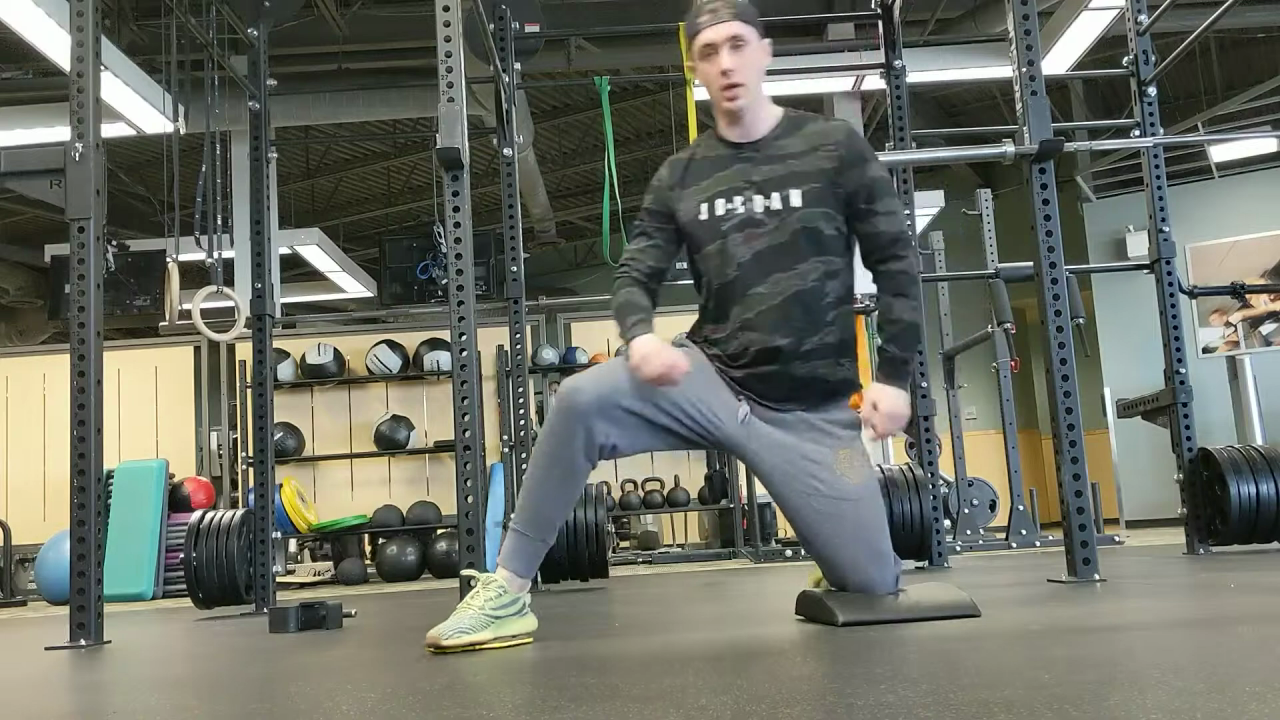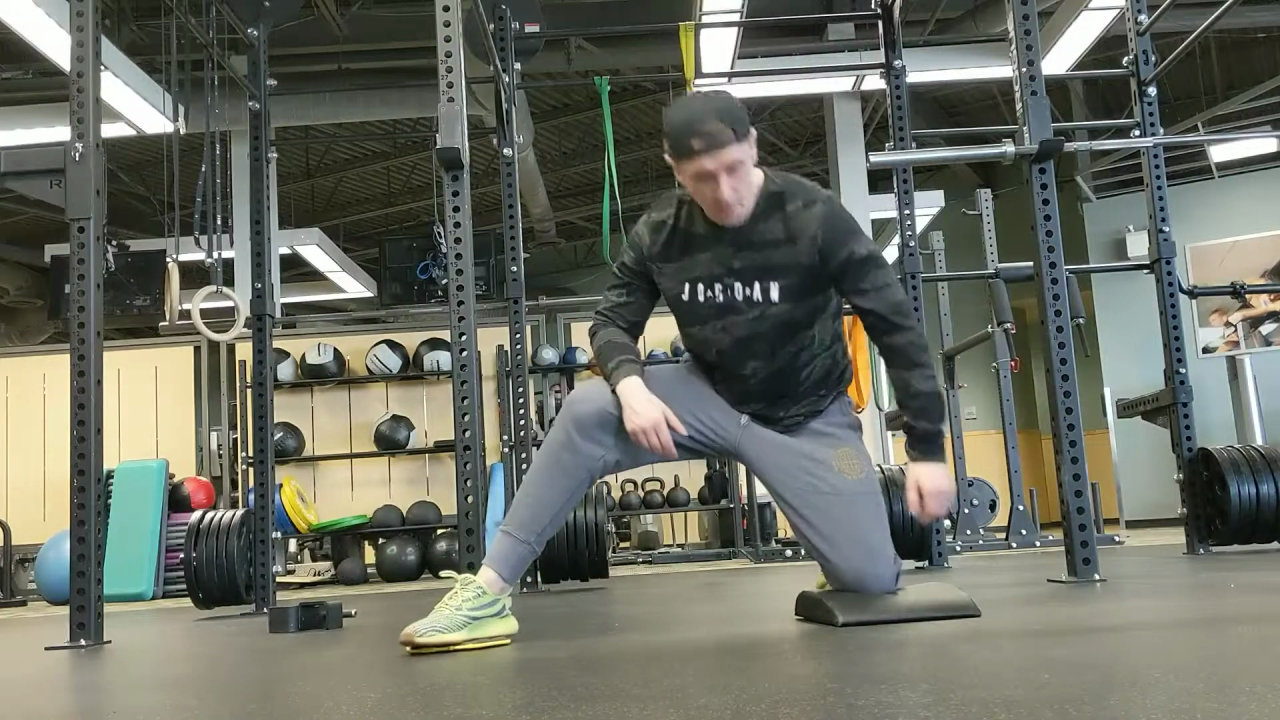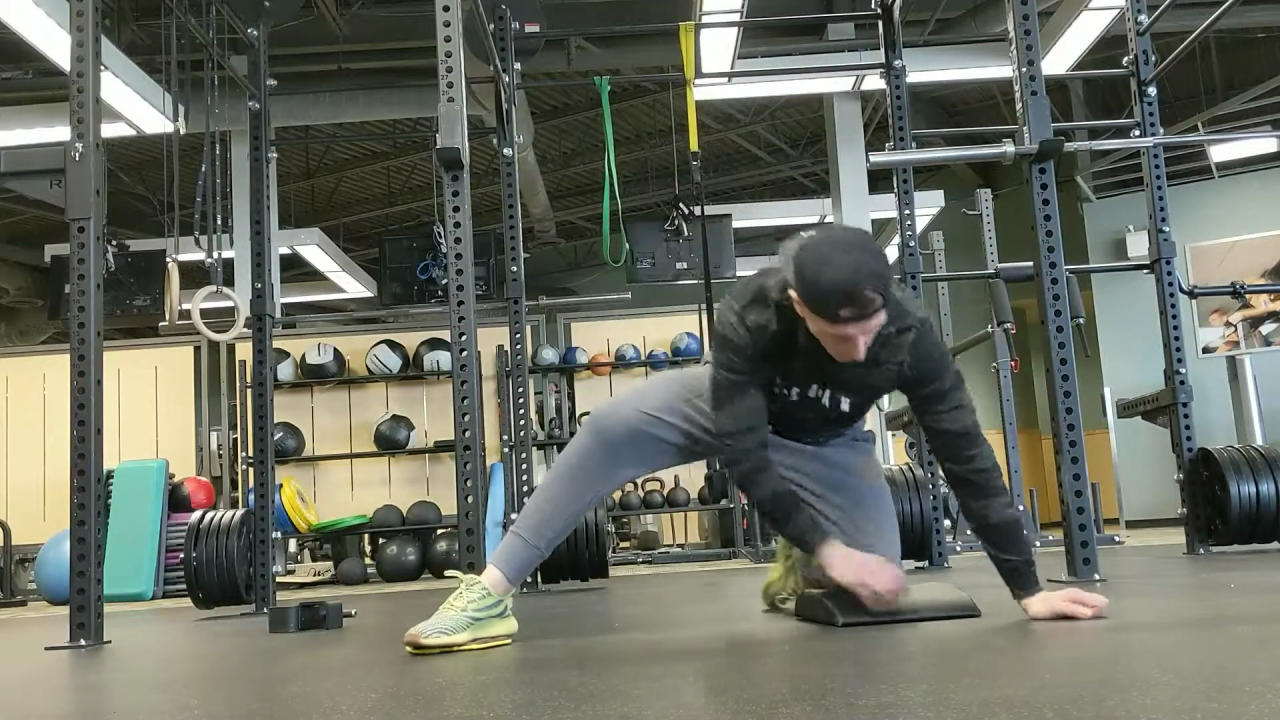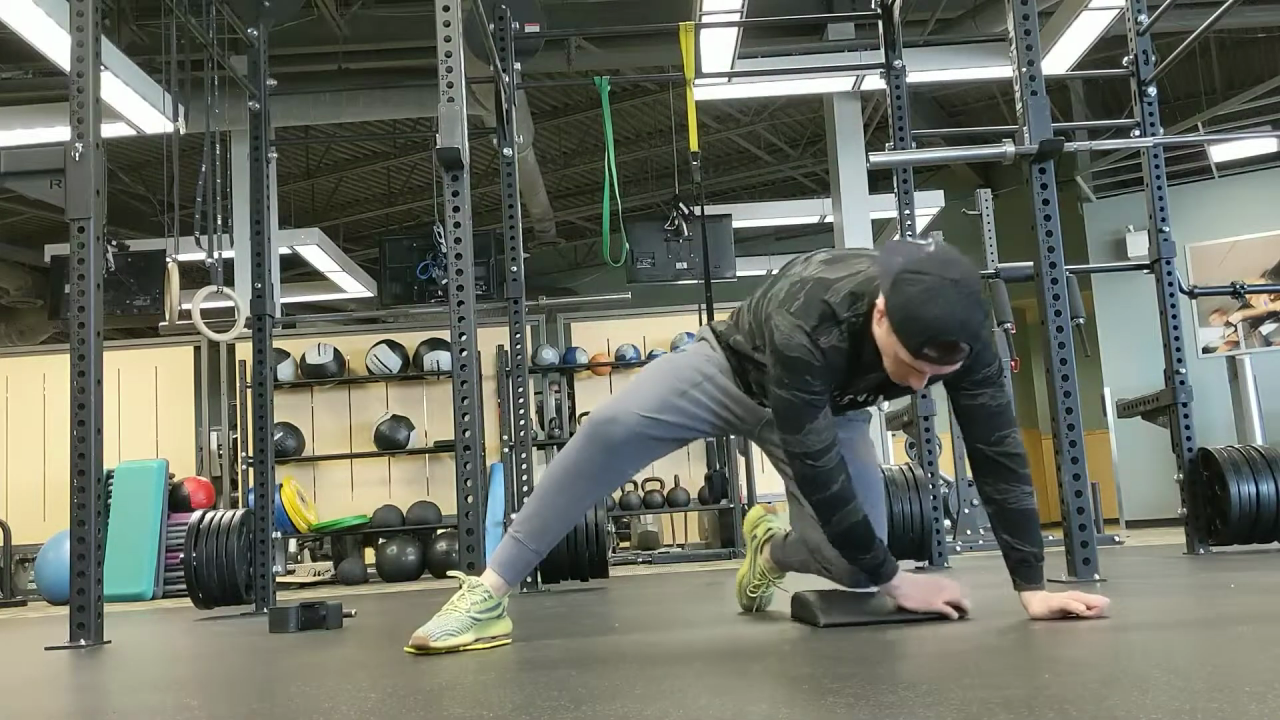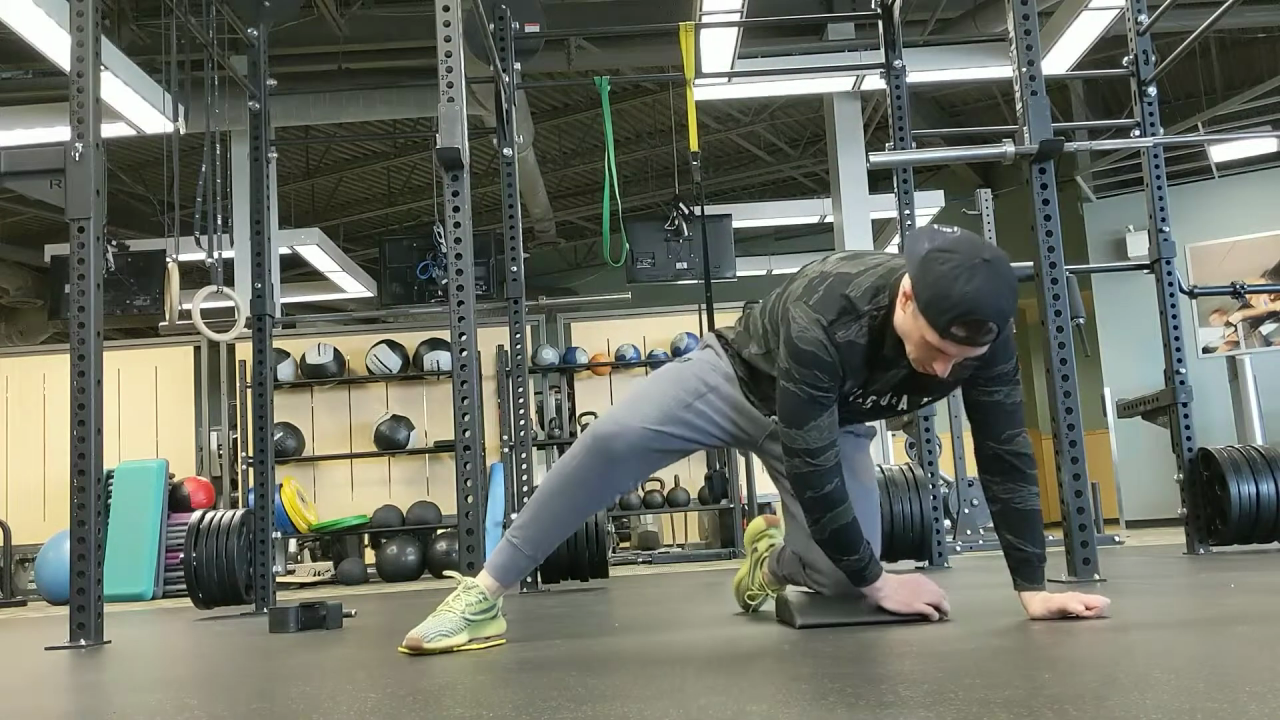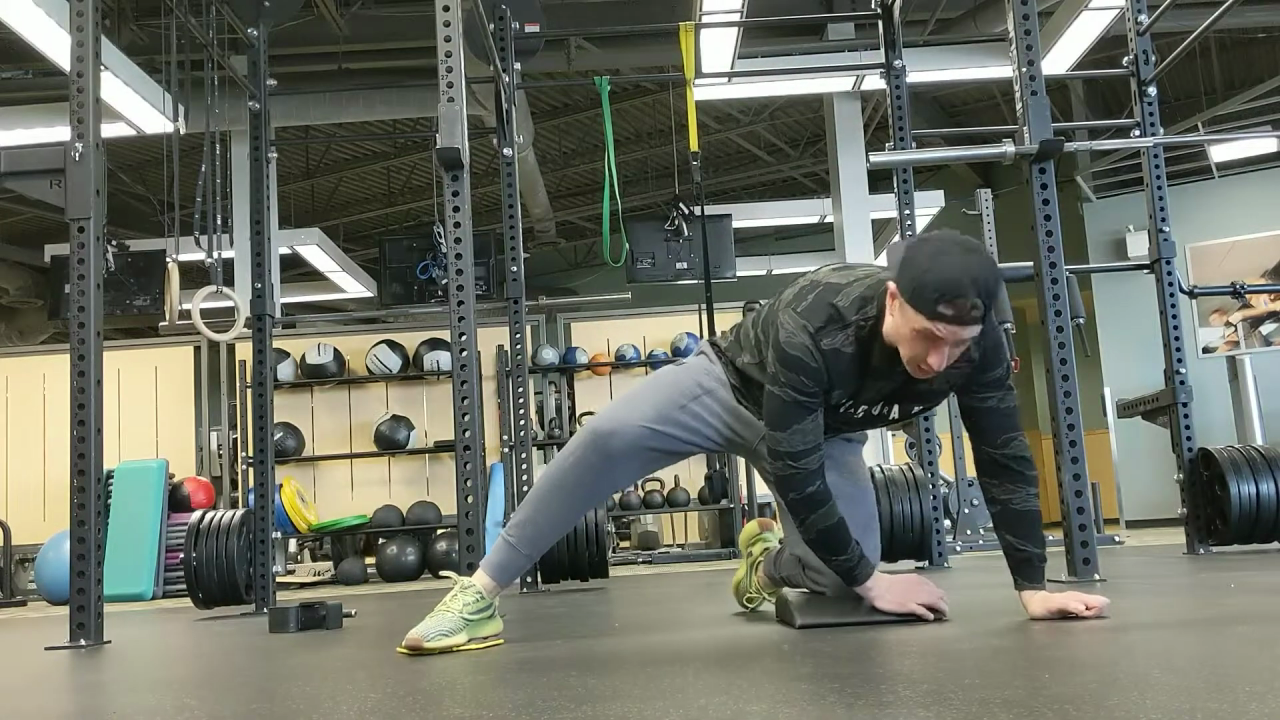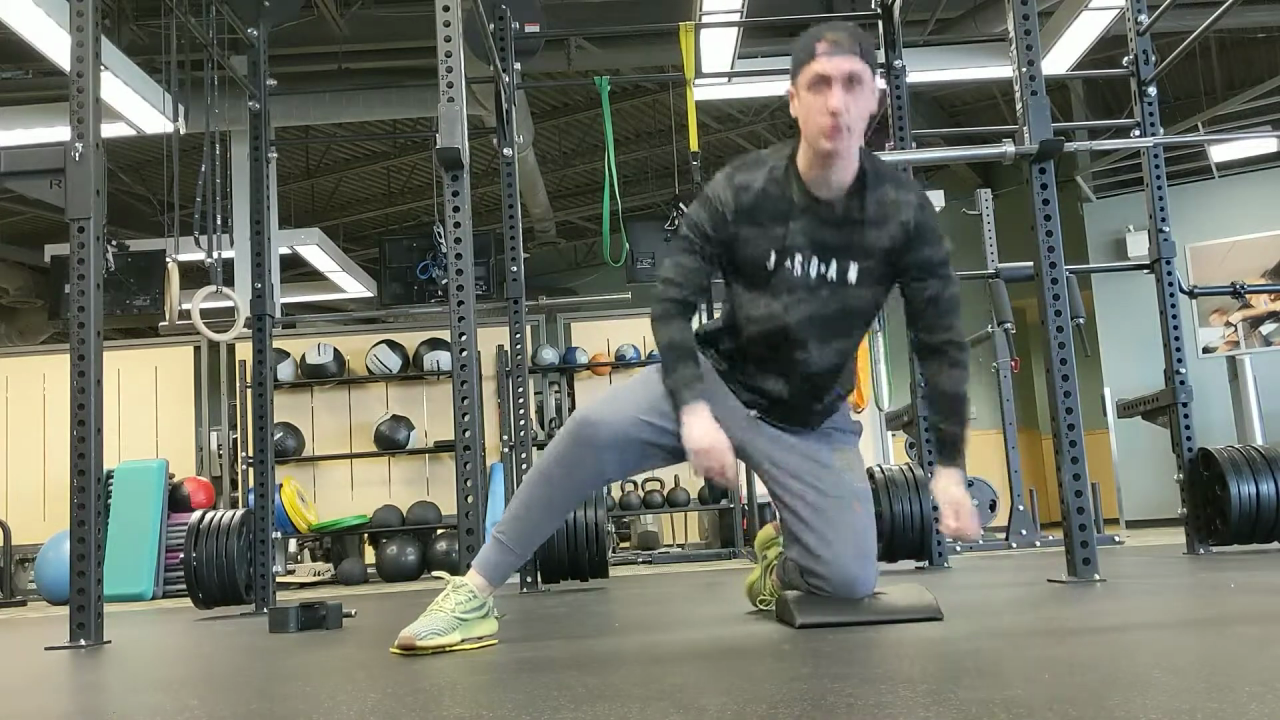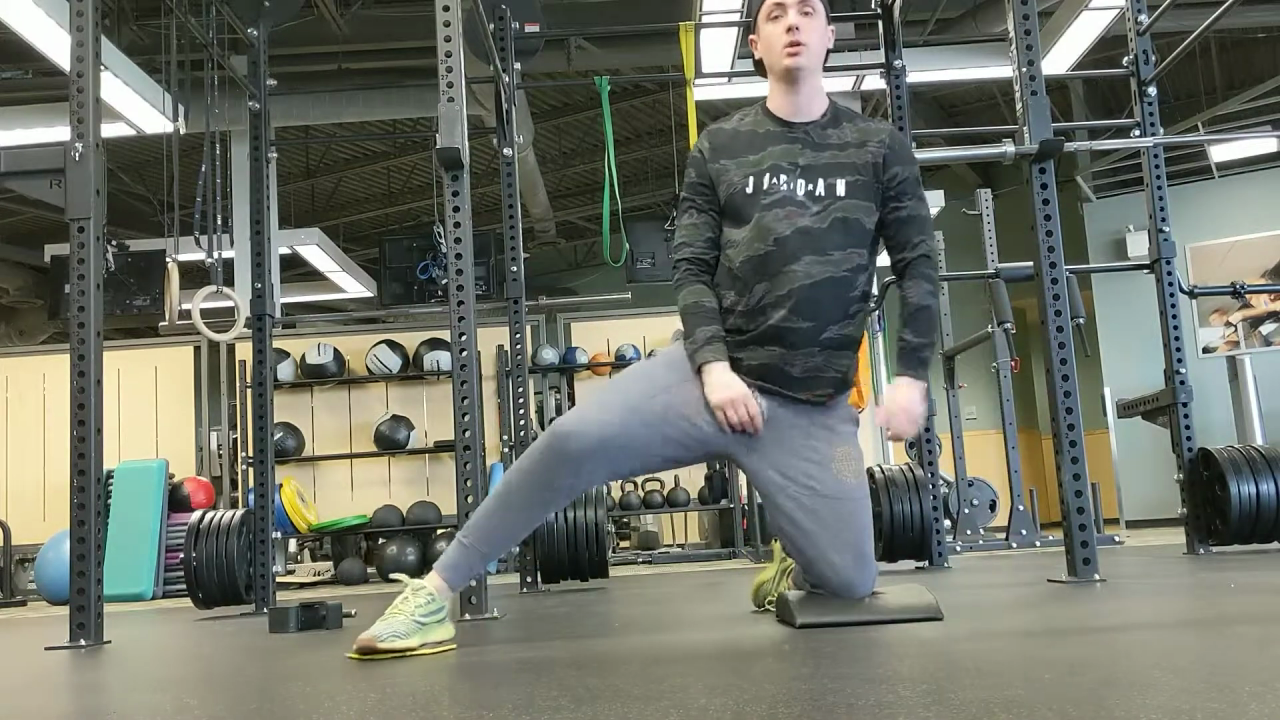
dt=0.5s
person 1, frame 1
left shoulder: (837, 148)
right shoulder: (678, 178)
left elbow: (896, 265)
right elbow: (635, 277)
left wrist: (893, 376)
right wrist: (641, 336)
left hip: (810, 405)
right hip: (710, 375)
left knee: (871, 584)
right knee: (582, 400)
left ankle: (839, 571)
right ankle: (508, 590)
person 1, frame 2
left shoulder: (815, 218)
right shoulder: (659, 234)
left elbow: (897, 328)
right elbow: (611, 322)
left wrist: (928, 450)
right wrist: (630, 385)
left hip: (808, 418)
right hip: (713, 397)
left knee: (871, 581)
right knee: (588, 412)
right ankle: (489, 592)
person 1, frame 3
left shoulder: (907, 335)
right shoulder: (750, 315)
left elbow: (966, 456)
right elbow: (746, 453)
left wrist: (1027, 587)
right wrist: (826, 549)
left hip: (826, 439)
right hip: (734, 404)
left knee: (878, 581)
right knee: (615, 425)
left ankle: (797, 552)
right ankle: (492, 592)
person 1, frame 4
left shoulder: (958, 328)
right shoulder: (807, 315)
left elbow: (997, 451)
right elbow: (814, 465)
left wrist: (1031, 585)
right wrist: (894, 578)
left hip: (830, 409)
right hip: (736, 369)
left knee: (856, 565)
right knee: (615, 425)
left ankle: (774, 543)
right ankle: (489, 593)
person 1, frame 5
left shoulder: (981, 332)
right shoulder: (825, 311)
left elbow: (1005, 457)
right elbow: (808, 465)
left wrist: (1031, 587)
right wrist: (877, 579)
left hip: (829, 420)
right hip: (740, 376)
left knee: (842, 576)
right knee: (616, 439)
left ankle: (773, 553)
right ankle: (483, 596)
person 1, frame 6
left shoulder: (972, 345)
right shoulder: (813, 322)
left elbow: (1005, 462)
right elbow: (792, 469)
left wrist: (1034, 587)
right wrist: (869, 578)
left hip: (825, 430)
right hip: (732, 385)
left knee: (843, 581)
right knee: (610, 436)
left ankle: (770, 556)
right ankle: (480, 595)
person 1, frame 7
left shoulder: (906, 214)
right shoulder: (738, 190)
left elbow: (940, 345)
right elbow: (673, 303)
left wrist: (949, 467)
right wrist: (694, 411)
left hip: (812, 419)
right hip: (723, 378)
left knee: (850, 582)
right knee: (598, 429)
left ankle: (784, 555)
right ankle: (477, 593)
person 1, frame 8
left shoulder: (880, 148)
right shoulder: (720, 146)
left elbow: (916, 266)
right elbow: (693, 269)
left wrist: (911, 375)
right wrist: (713, 365)
left hip: (812, 404)
right hip: (714, 370)
left knee: (849, 582)
right knee: (576, 439)
left ankle: (795, 559)
right ankle: (438, 592)
